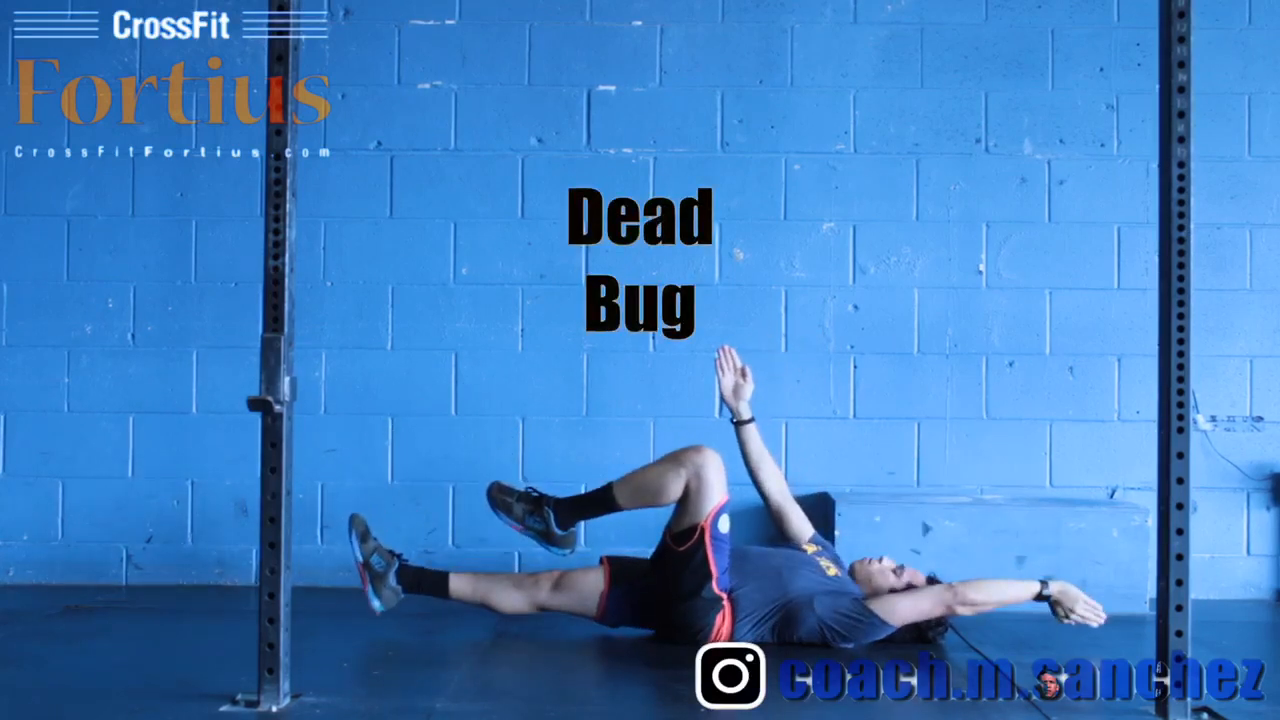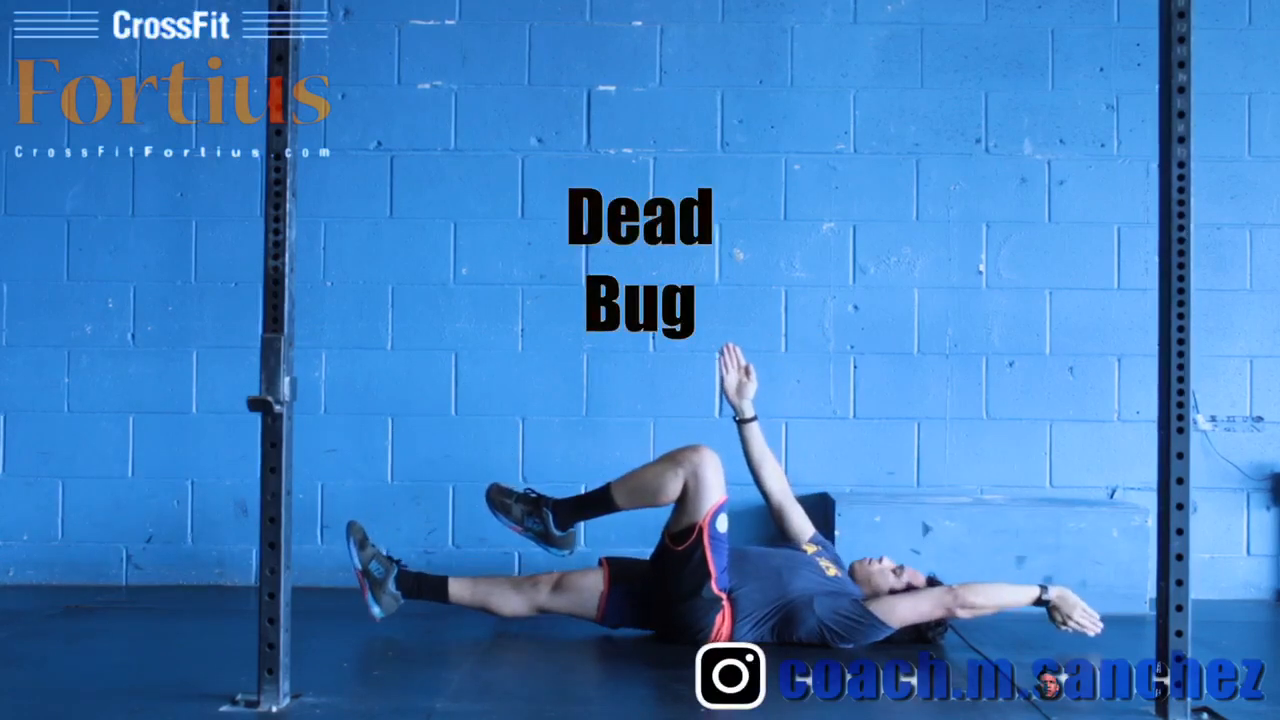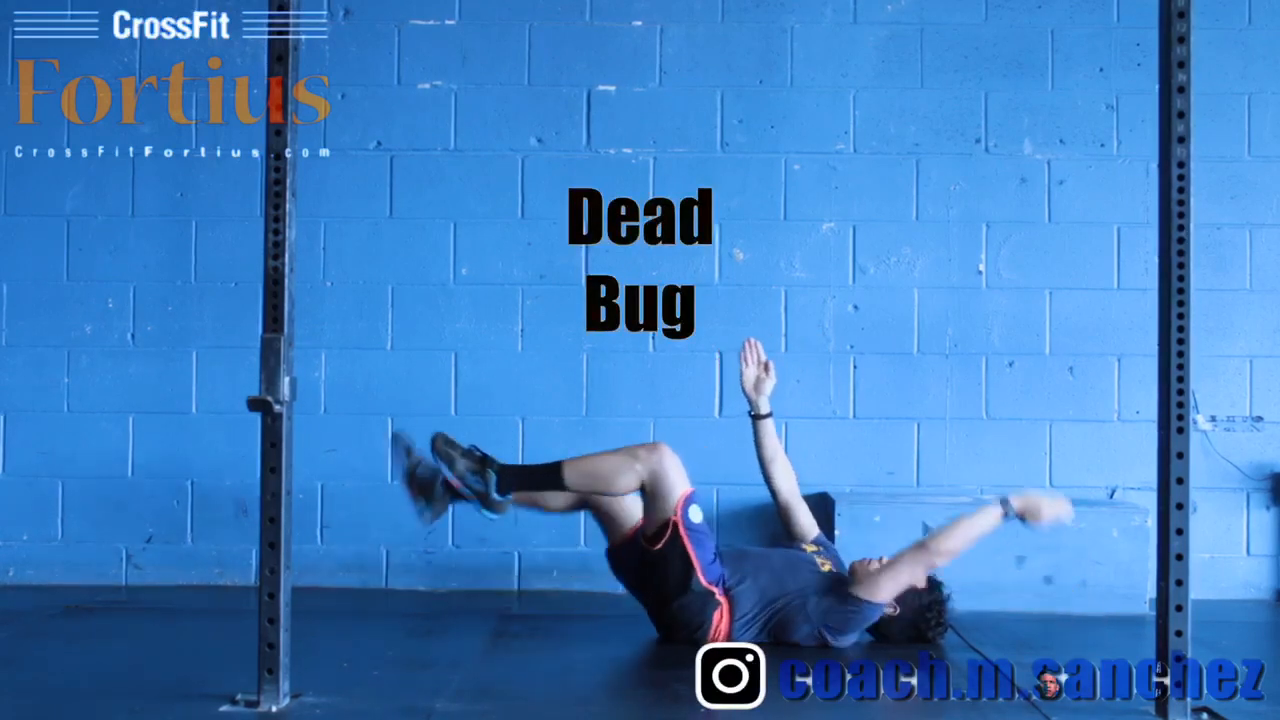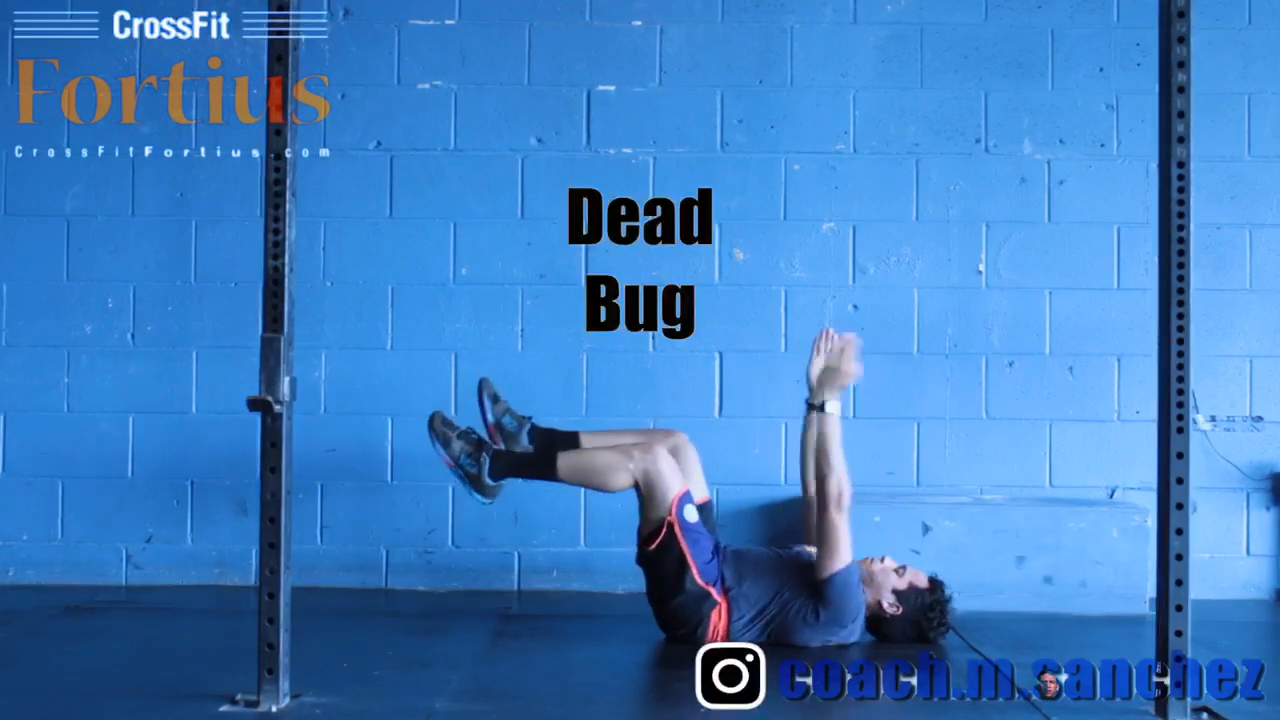
dt=0.5s
person 1, frame 1
left shoulder: (862, 615)
right shoulder: (827, 560)
left elbow: (954, 598)
right elbow: (774, 488)
left wrist: (1047, 588)
right wrist: (742, 409)
left hip: (703, 607)
right hip: (675, 592)
left knee: (699, 462)
right knee: (543, 589)
left ankle: (560, 516)
right ankle: (401, 578)
person 1, frame 2
left shoulder: (859, 616)
right shoulder: (827, 560)
left elbow: (954, 602)
right elbow: (777, 488)
left wrist: (1045, 593)
right wrist: (745, 409)
left hip: (704, 608)
right hip: (676, 594)
left knee: (700, 461)
right knee: (541, 591)
left ankle: (560, 515)
right ankle: (399, 585)
person 1, frame 3
left shoulder: (849, 613)
right shoulder: (829, 564)
left elbow: (926, 550)
right elbow: (785, 488)
left wrist: (1007, 507)
right wrist: (760, 405)
left hip: (701, 604)
right hip: (689, 590)
left knee: (658, 458)
right knee: (593, 487)
left ankle: (502, 480)
right ankle: (449, 490)
person 1, frame 4
left shoulder: (844, 607)
right shoulder: (839, 582)
left elbow: (836, 504)
right elbow: (817, 494)
left wrist: (831, 401)
right wrist: (816, 397)
left hip: (700, 604)
right hip: (707, 579)
left knee: (649, 457)
right knee: (674, 445)
left ankle: (493, 467)
right ankle: (528, 438)
